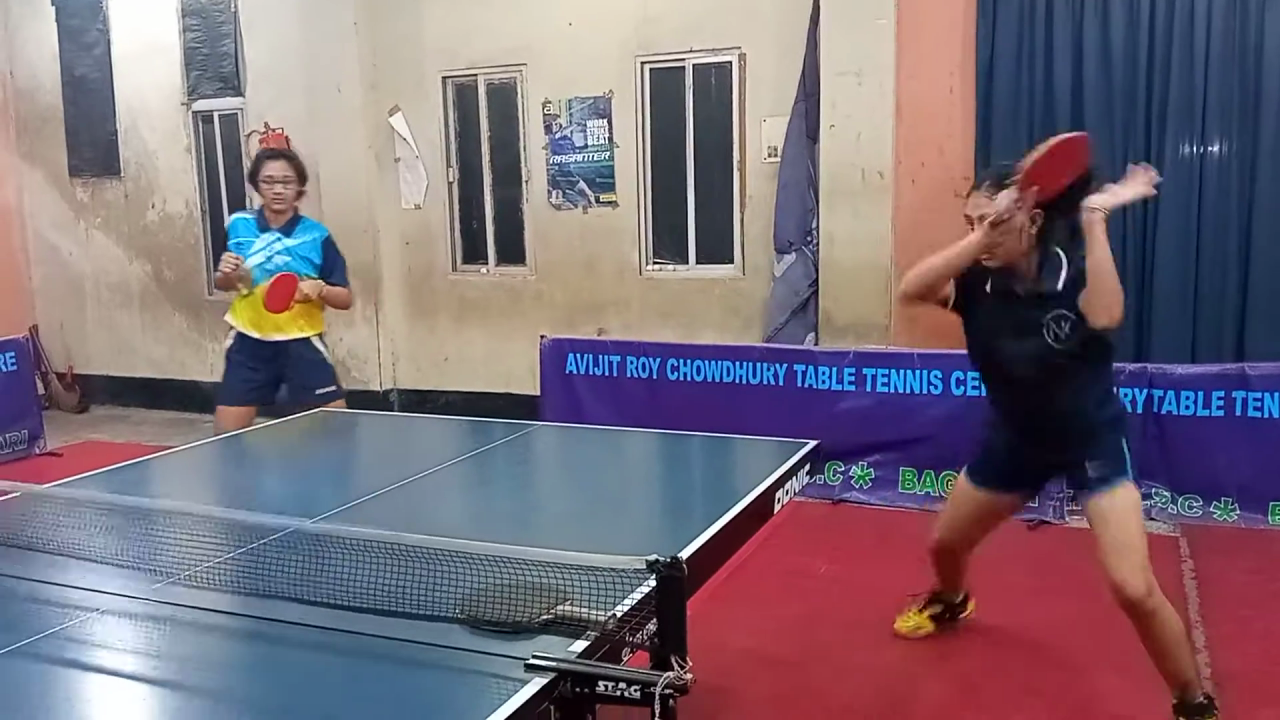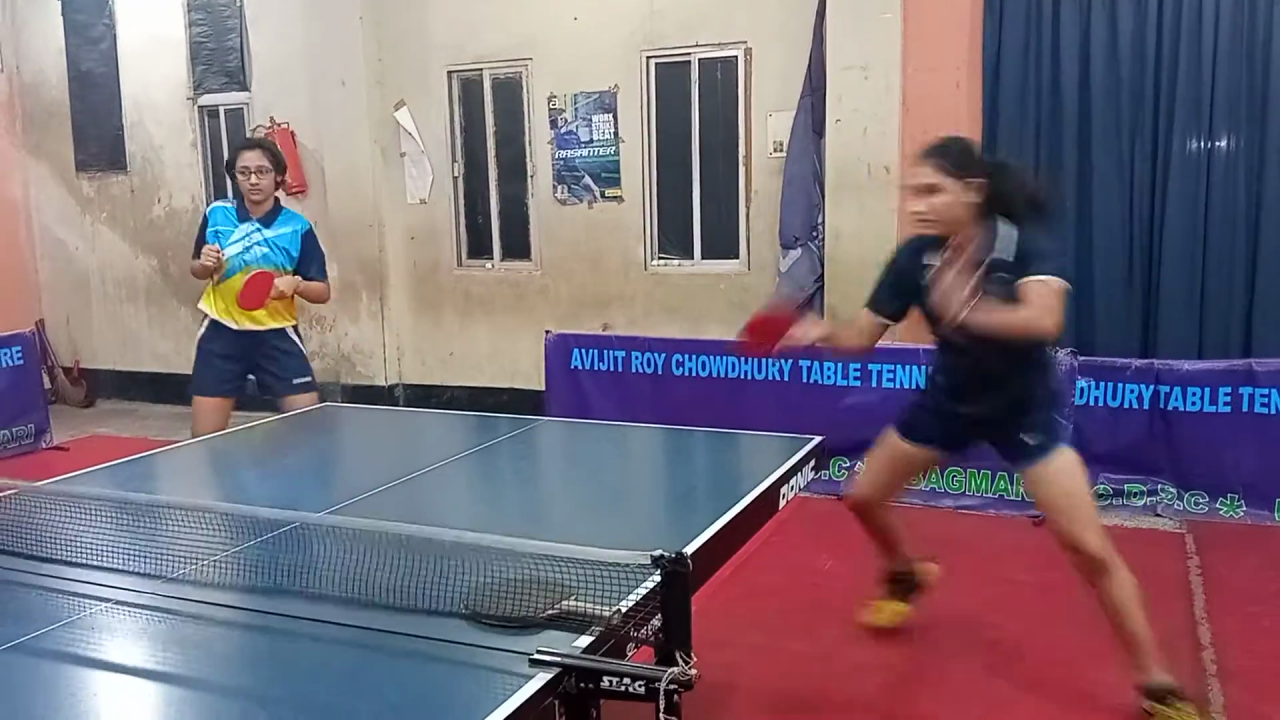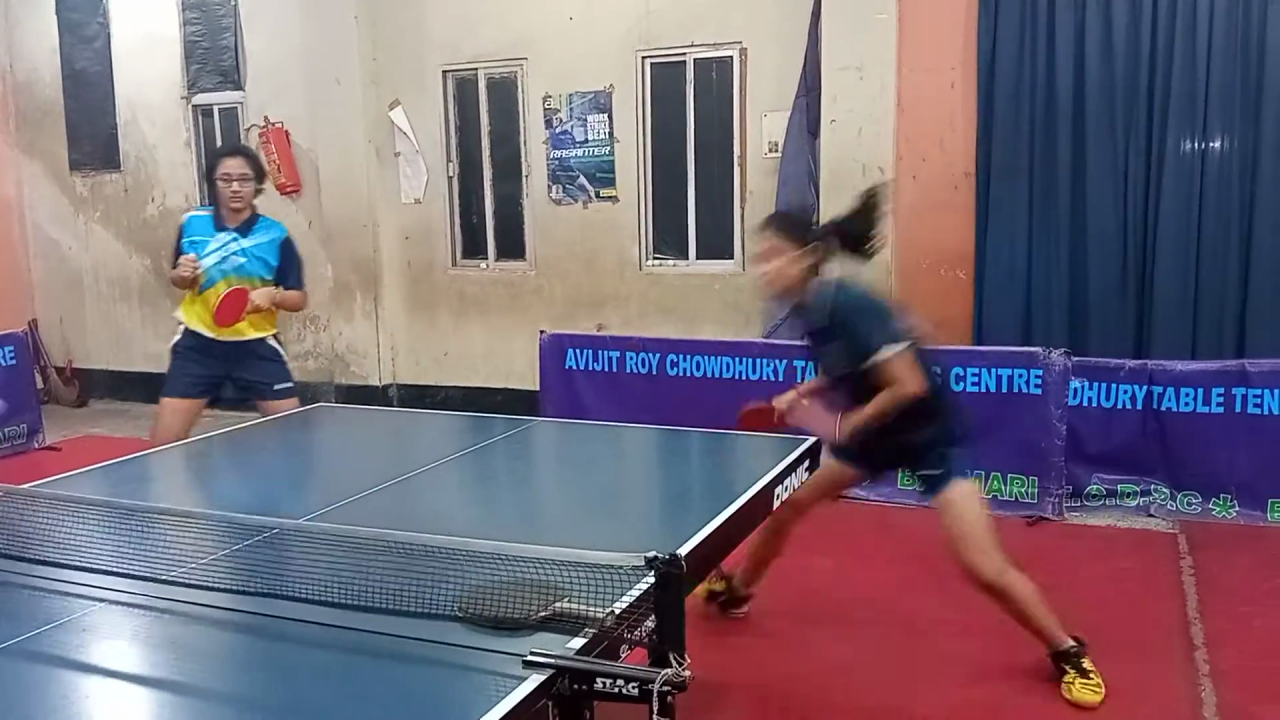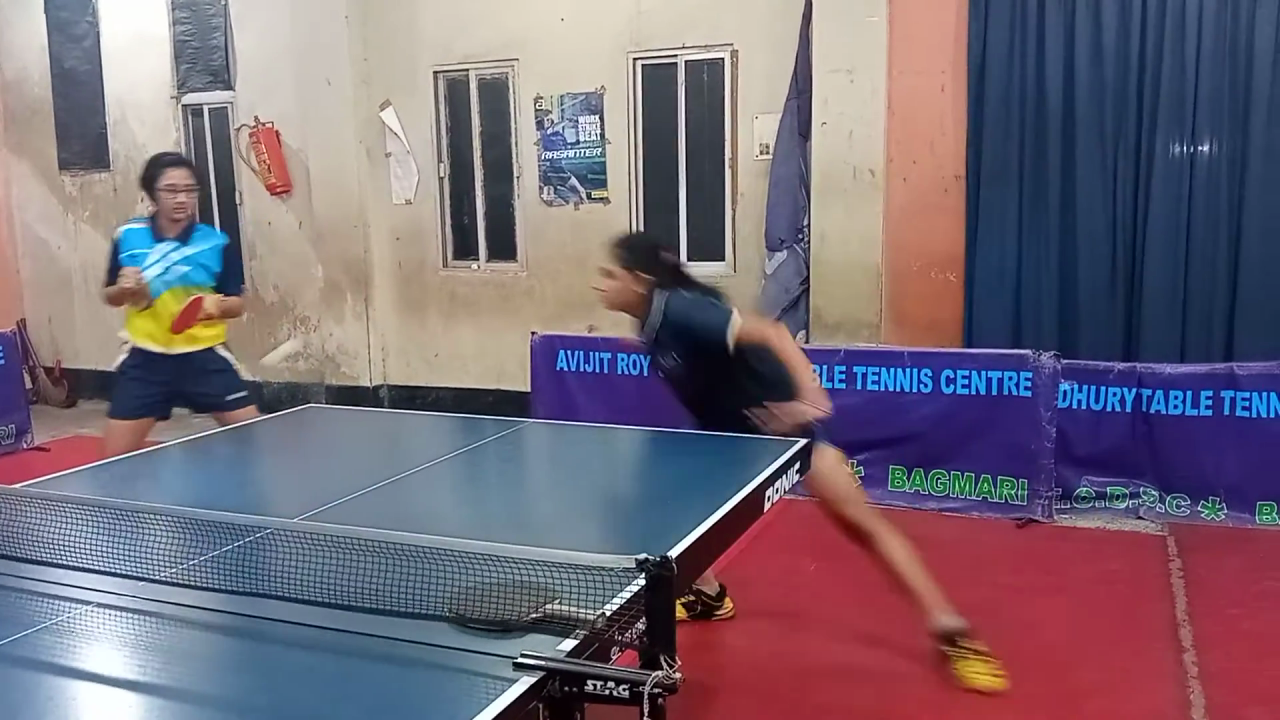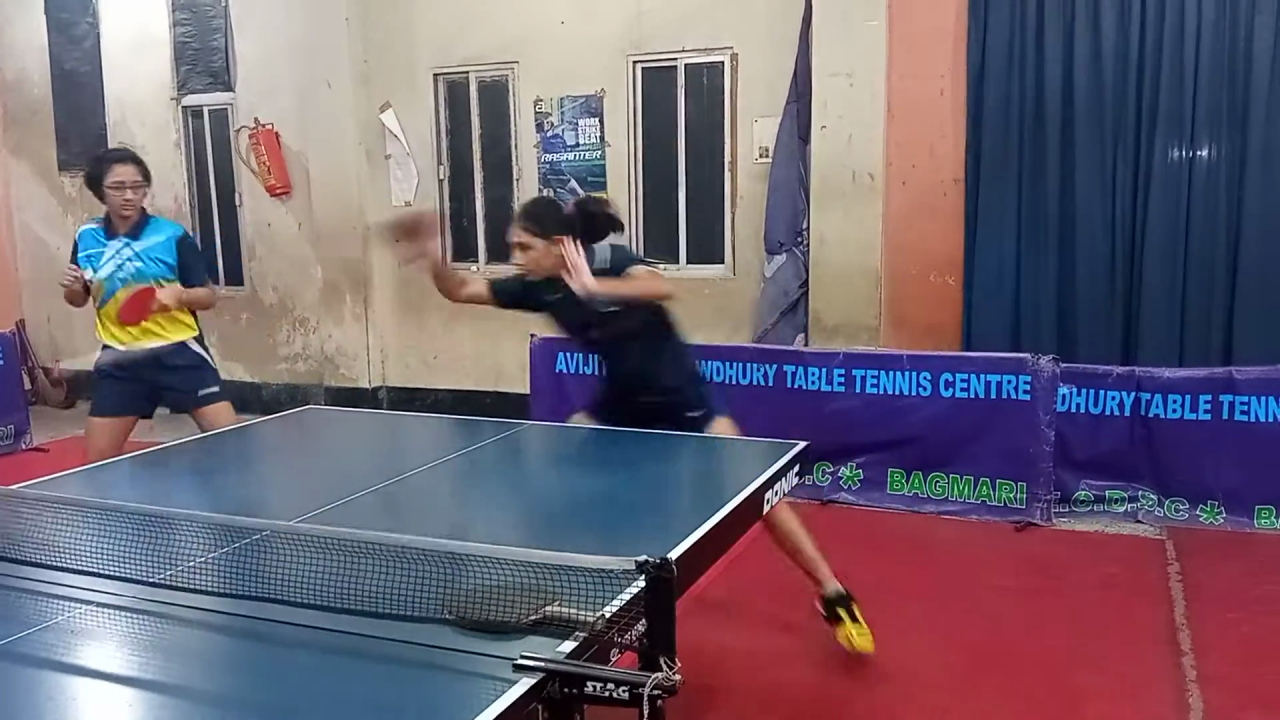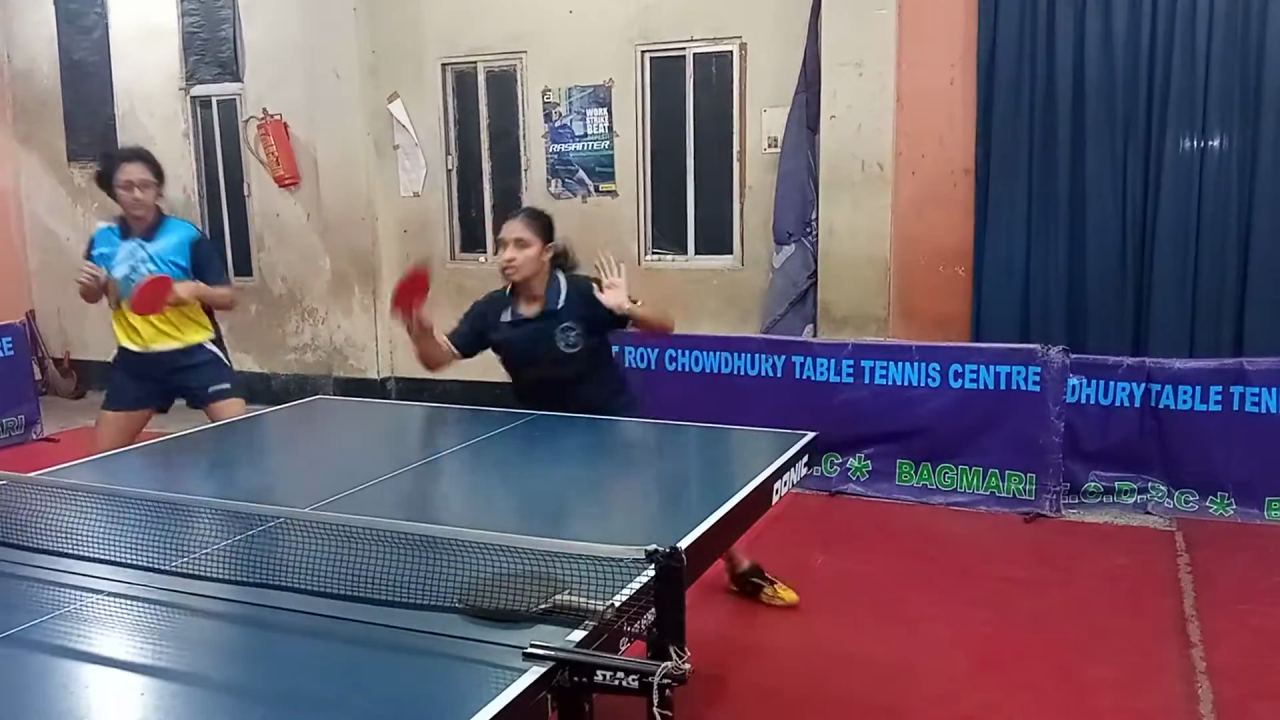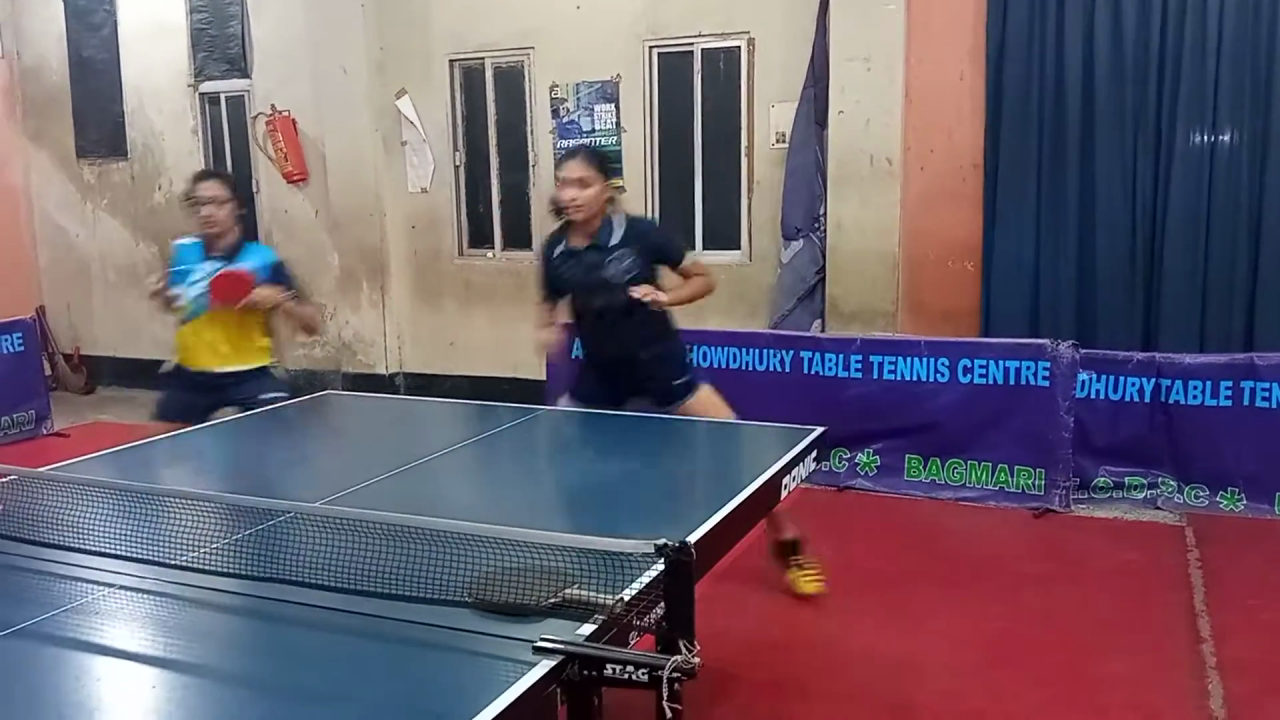
dt=0.2s
person 1, frame 1
left shoulder: (1078, 267)
right shoulder: (974, 279)
left elbow: (1105, 317)
right elbow: (911, 293)
left wrist: (1094, 218)
right wrist: (977, 241)
left hip: (1093, 445)
right hip: (1015, 442)
left knee: (1133, 591)
right knee: (943, 543)
right ankle: (950, 602)
person 1, frame 2
left shoulder: (1027, 245)
right shoulder: (913, 259)
left elbow: (1047, 321)
right elbow: (862, 336)
left wrist: (965, 310)
right wrist: (815, 332)
left hip: (1024, 407)
right hip: (949, 402)
left knee: (1088, 546)
right knee: (863, 497)
right ankle: (907, 576)
person 1, frame 3
left shoulder: (844, 305)
right shoulder: (813, 311)
left elbow: (910, 384)
left wrist: (852, 424)
right wrist: (797, 396)
left hip: (928, 437)
right hip: (867, 432)
left knee: (984, 571)
right knee: (784, 505)
left ankle: (1067, 653)
right ankle: (732, 589)
person 1, frame 4
left shoulder: (680, 310)
right shoulder: (654, 321)
left elbow: (764, 333)
left wrist: (811, 398)
left hip: (774, 420)
right hip: (730, 428)
left knee: (860, 525)
left ankle: (951, 633)
right ankle: (706, 594)
person 1, frame 5
left shoulder: (613, 260)
right shoulder: (532, 284)
left elbow: (660, 288)
right elbow: (466, 292)
left wrist: (592, 285)
right wrist: (432, 254)
left hip: (679, 396)
right hip: (621, 399)
left ankle: (834, 596)
person 1, frame 6
left shoulder: (582, 293)
right shoulder: (490, 312)
left elbow: (665, 326)
right elbow: (437, 360)
left wrist: (627, 308)
right wrist: (419, 328)
left hip: (608, 420)
left ankle: (745, 572)
person 1, frame 7
left shoulder: (642, 233)
right shoulder: (555, 249)
left elbow: (703, 280)
right elbow: (550, 306)
left wrist: (662, 297)
right wrist: (549, 332)
left hip: (663, 369)
right hip: (600, 376)
left ankle: (787, 543)
person 2, frame 1
left shoulder: (317, 236)
right shoulder: (237, 225)
left elbow: (345, 299)
right elbow: (220, 284)
left wrist: (319, 288)
right wrist: (225, 275)
left hip: (302, 345)
right hip: (249, 346)
person 2, frame 2
left shoulder: (297, 227)
right shoulder: (216, 214)
left elbow: (323, 291)
right elbow: (196, 271)
left wrist: (296, 283)
right wrist: (205, 264)
left hip: (276, 337)
right hip: (222, 335)
right knee: (206, 436)
person 2, frame 3
left shoulder: (275, 236)
right shoulder: (193, 224)
left elbow: (299, 298)
right elbow: (174, 280)
left wrist: (273, 297)
right wrist: (182, 275)
left hip: (255, 346)
right hip: (198, 343)
right knee: (165, 440)
person 2, frame 4
left shoulder: (216, 244)
right shoulder: (128, 238)
left elbow: (236, 305)
right elbow: (112, 299)
left wrist: (218, 303)
right wrist: (123, 289)
left hip: (206, 357)
right hip: (147, 361)
right knee: (113, 461)
person 2, frame 5
left shoulder: (172, 237)
right shoulder: (87, 238)
left elbow: (209, 296)
right elbow: (79, 300)
left wrist: (179, 294)
right wrist: (71, 288)
left hip: (179, 354)
right hip: (120, 361)
right knee: (97, 459)
person 2, frame 6
left shoulder: (186, 237)
right shoulder: (102, 238)
left elbow: (227, 297)
right elbow: (92, 296)
left wrist: (197, 290)
right wrist: (87, 285)
left hip: (195, 354)
right hip: (137, 358)
right knee: (106, 452)
person 2, frame 7
left shoulder: (263, 263)
right shoulder: (183, 253)
left elbow: (312, 324)
left wrist: (280, 300)
right wrist: (161, 295)
left hip: (250, 373)
right hip: (193, 374)
